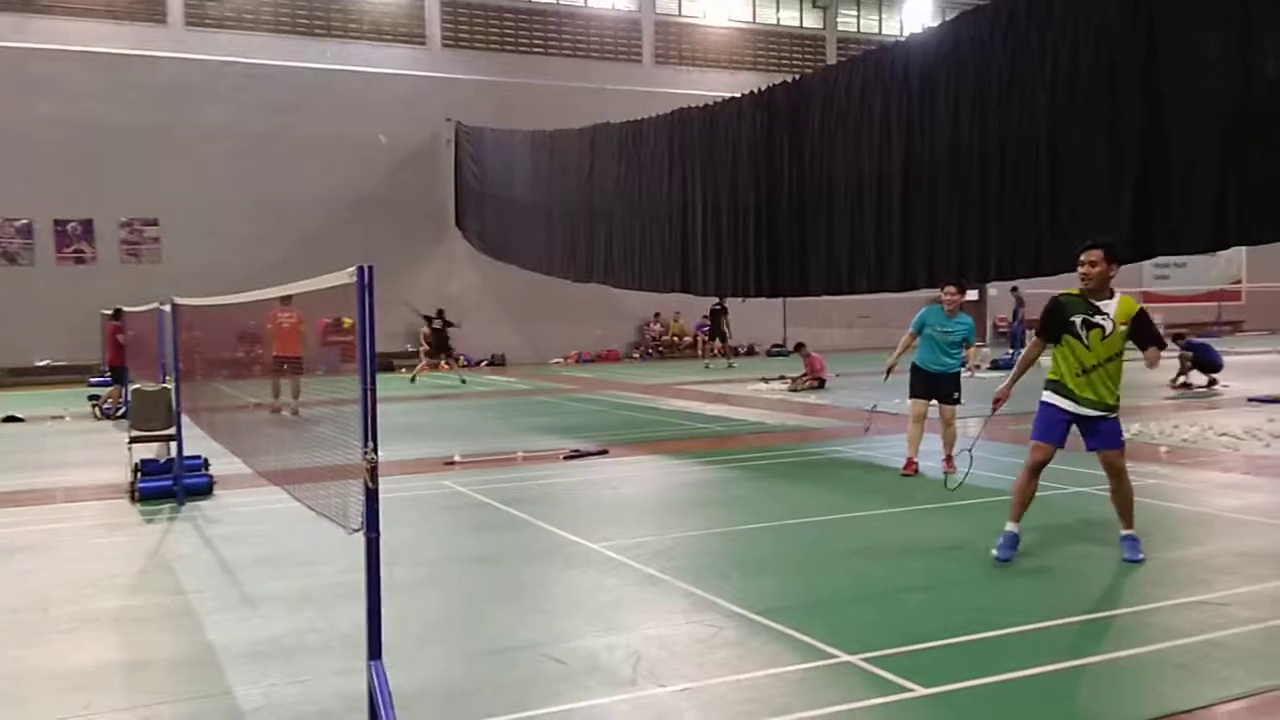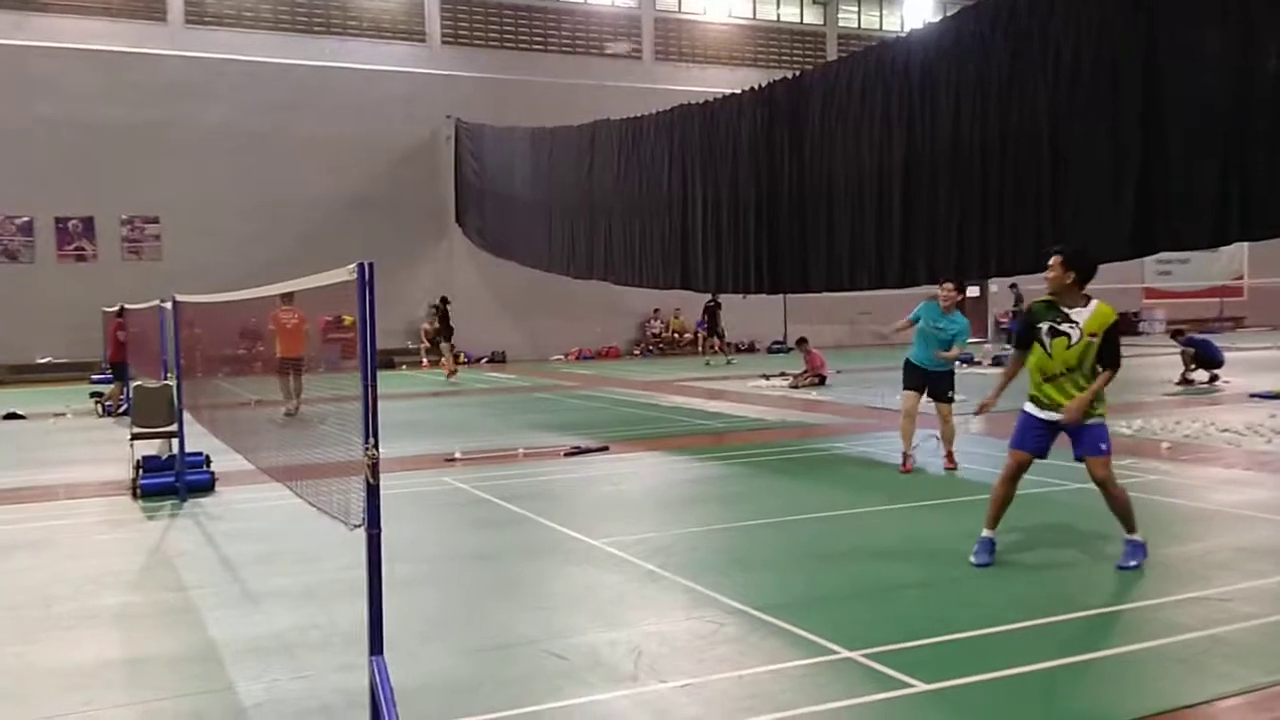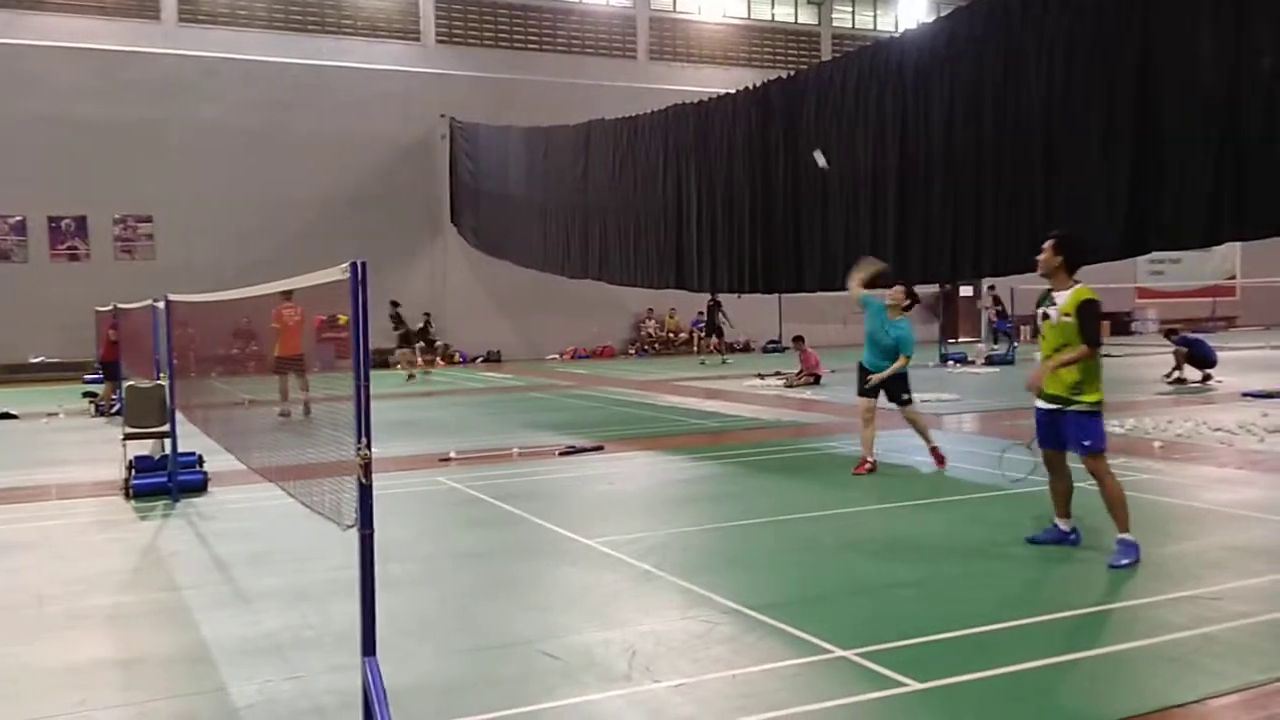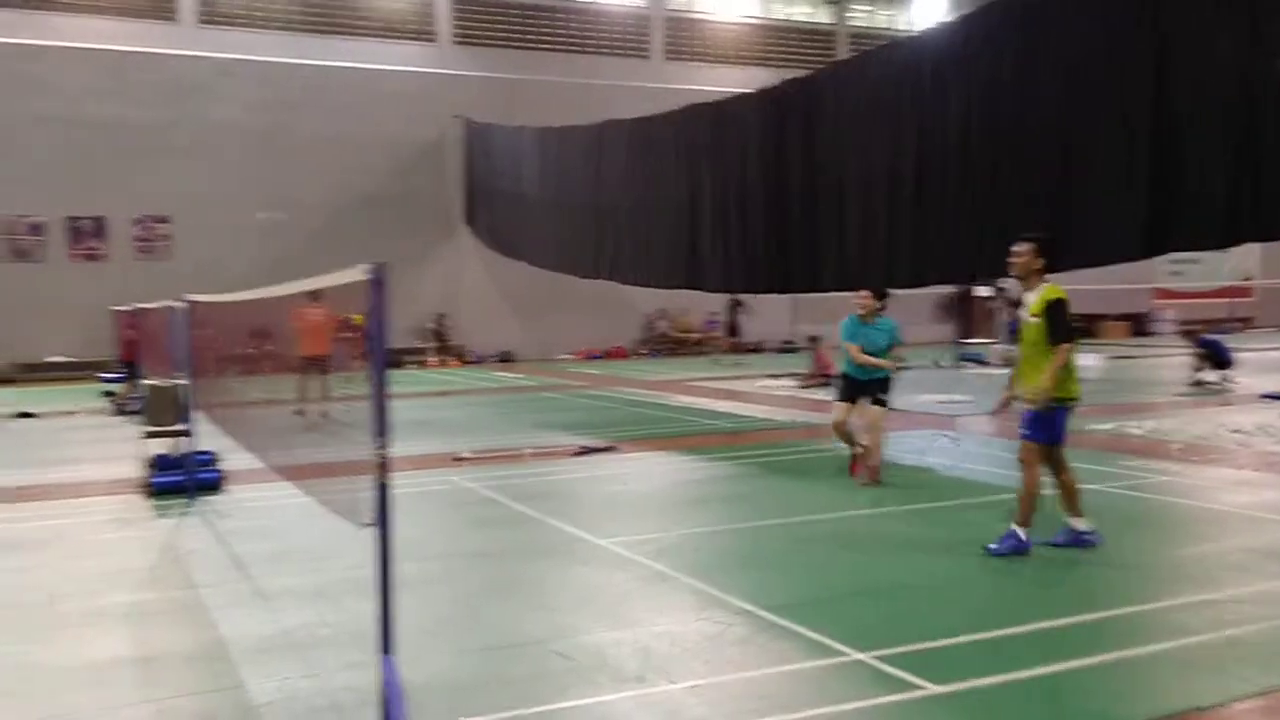
dt=0.5s
person 1, frame 1
left shoulder: (1130, 309)
right shoulder: (1062, 304)
left elbow: (1153, 344)
right elbow: (1038, 344)
left wrist: (1153, 355)
right wrist: (1009, 384)
left hip: (1103, 403)
right hip: (1060, 396)
left knee: (1117, 469)
right knee: (1036, 460)
left ankle: (1128, 535)
right ankle: (1011, 532)
person 1, frame 2
left shoulder: (1104, 318)
right shoulder: (1038, 311)
left elbow: (1110, 368)
right elbow: (1019, 355)
left wrist: (1082, 400)
right wrist: (995, 394)
left hip: (1085, 412)
right hip: (1040, 407)
left knee: (1103, 477)
right knee: (1012, 469)
left ankle: (1134, 540)
right ankle: (987, 537)
person 1, frame 3
left shoulder: (1084, 300)
right shoulder: (1044, 299)
left elbow: (1090, 347)
left wrist: (1049, 367)
left hip: (1081, 400)
right hip: (1048, 398)
left knee: (1097, 468)
right knee: (1053, 463)
left ankle: (1126, 541)
right ankle: (1064, 527)
person 1, frame 4
left shoulder: (1052, 299)
right shoulder: (1026, 299)
left elbow: (1065, 345)
left wrist: (1047, 383)
right wrist: (1012, 388)
left hip: (1051, 394)
right hip: (1037, 395)
left knee: (1028, 458)
right knee: (1052, 459)
left ankle: (1020, 534)
right ankle: (1081, 528)
person 2, frame 1
left shoulder: (967, 323)
right shoulder: (928, 313)
left elbow: (970, 346)
right elbow: (910, 335)
left wrist: (971, 360)
right wrist: (895, 357)
left hip: (949, 374)
right hip: (922, 370)
left knee: (948, 419)
right knee: (917, 415)
left ankle: (948, 458)
right ankle: (911, 460)
person 2, frame 2
left shoulder: (961, 323)
right shoulder: (926, 307)
left elbow: (956, 351)
right elbow: (908, 322)
left wrist: (944, 356)
right wrist: (890, 330)
left hip: (942, 372)
right hip: (915, 366)
left knee: (945, 415)
right knee: (908, 410)
left ankle: (949, 454)
right ankle: (907, 454)
person 2, frame 3
left shoulder: (904, 330)
right shoulder: (876, 306)
left elbow: (904, 360)
right elbow: (854, 287)
left wrist: (883, 375)
right wrist: (868, 269)
left hip: (896, 375)
right hip: (868, 368)
left knee: (910, 415)
right knee: (866, 413)
left ankle: (932, 447)
right ankle: (868, 458)
person 2, frame 4
left shoulder: (889, 326)
right shoulder: (849, 324)
left elbow: (895, 350)
right elbow: (854, 356)
left wrist: (892, 359)
right wrist: (882, 363)
left hip: (878, 379)
right hip: (852, 377)
left knee: (874, 423)
right knee: (837, 421)
left ankle: (873, 468)
right ankle: (858, 449)
